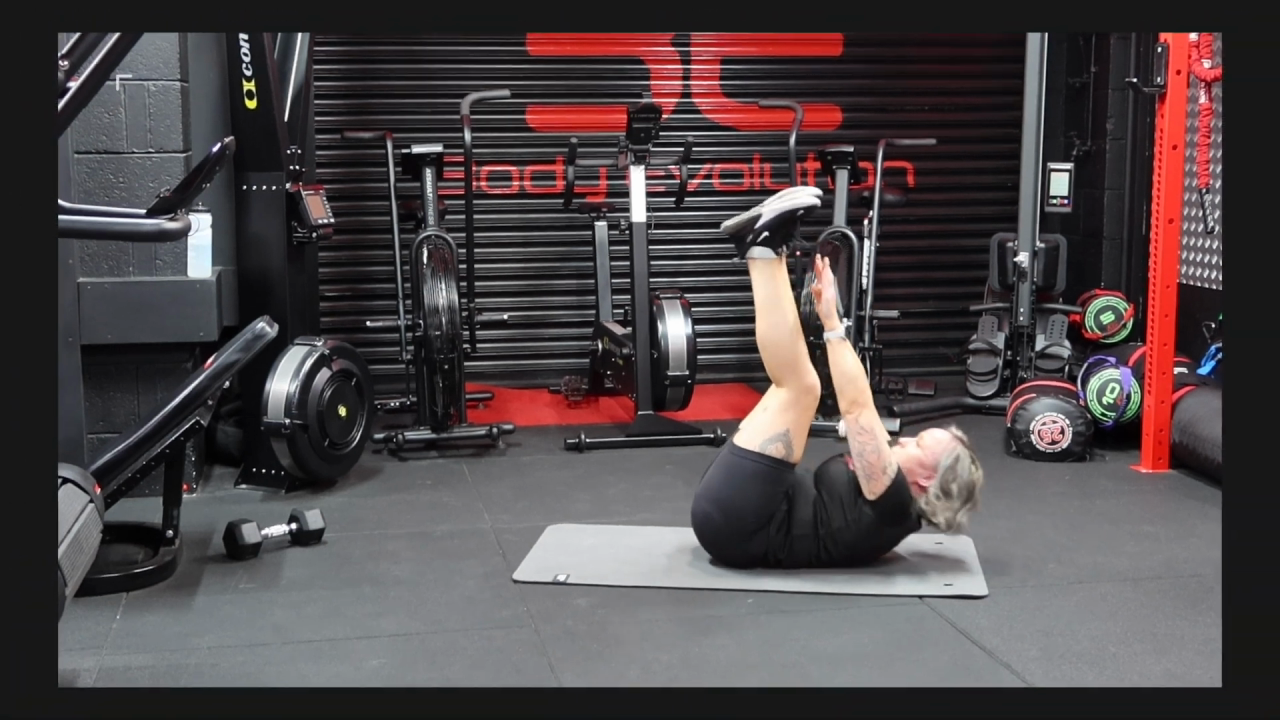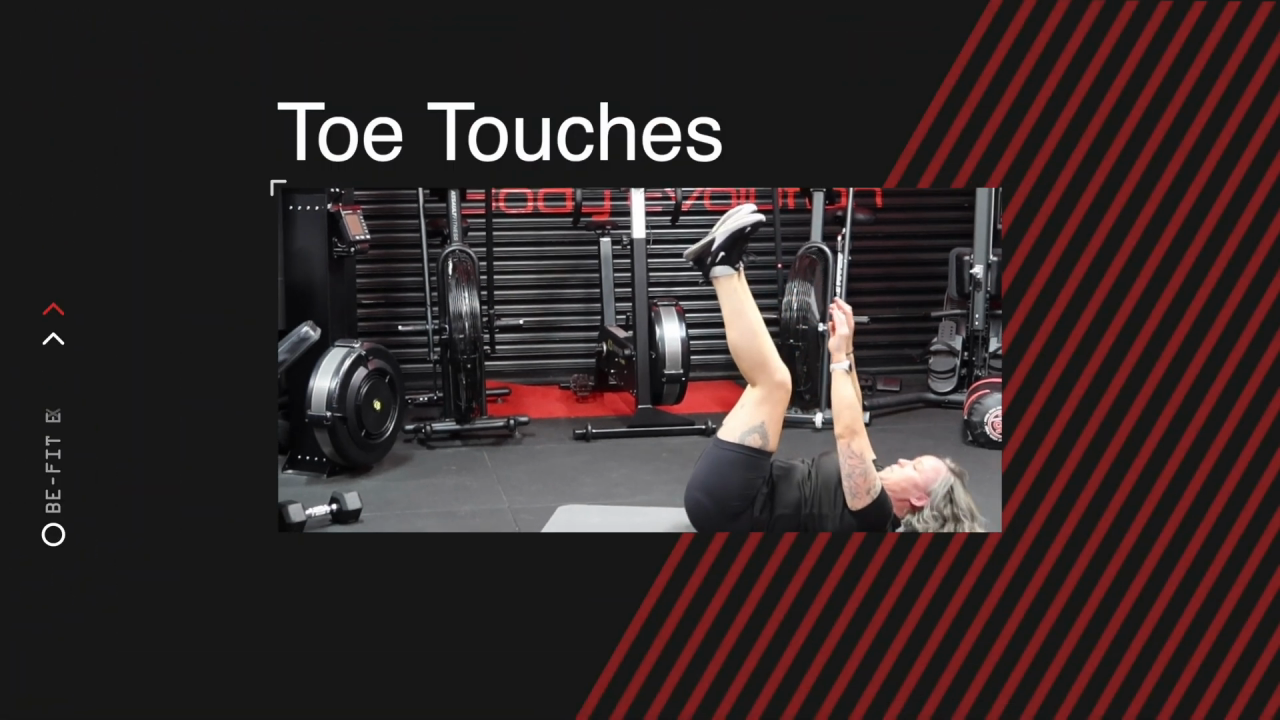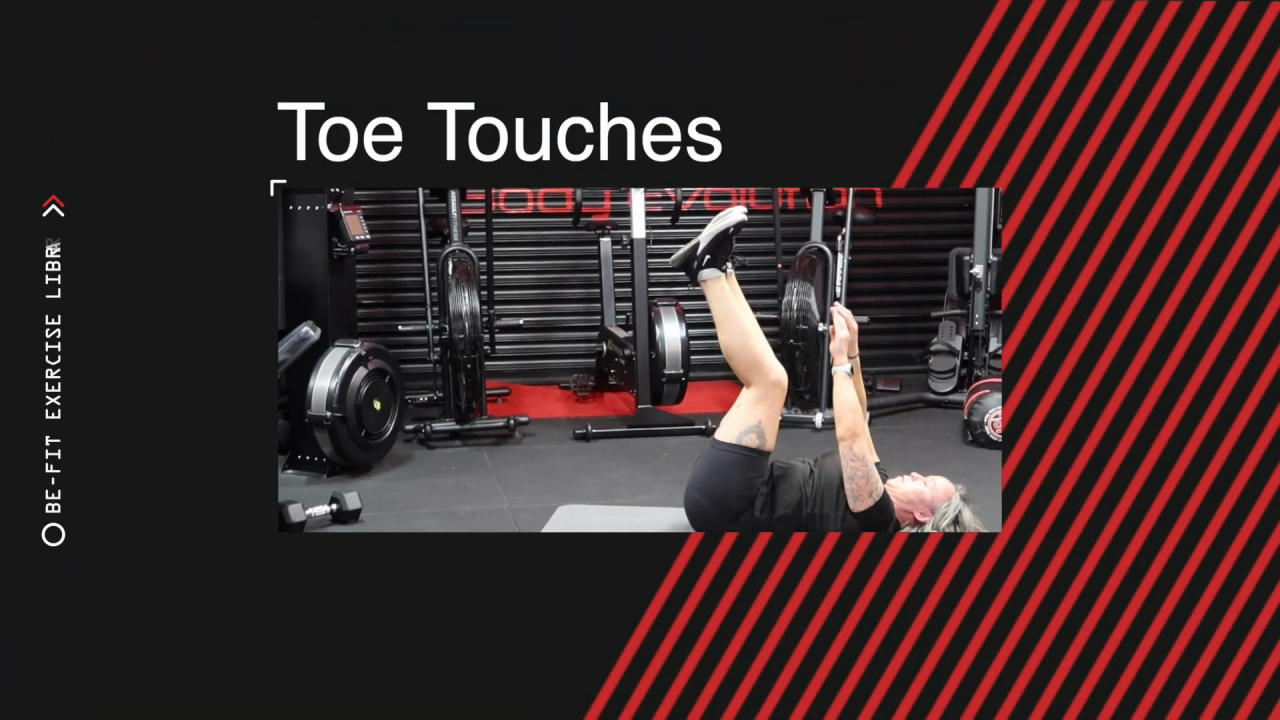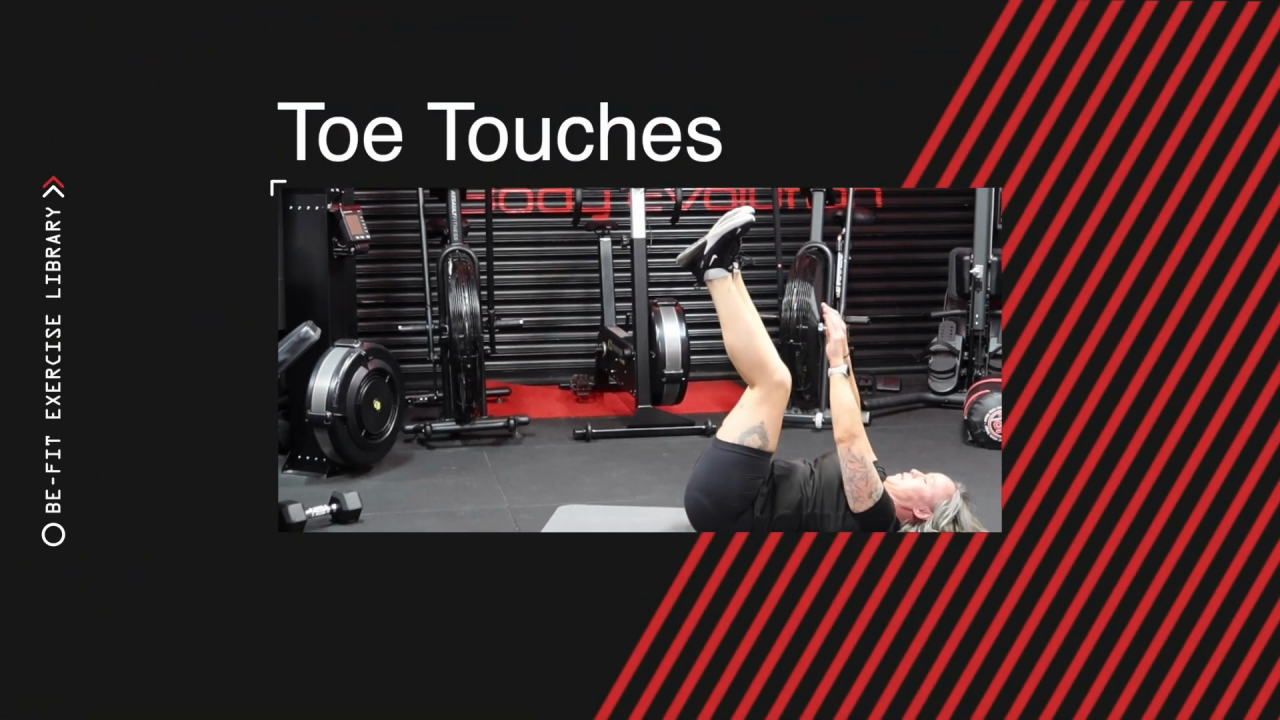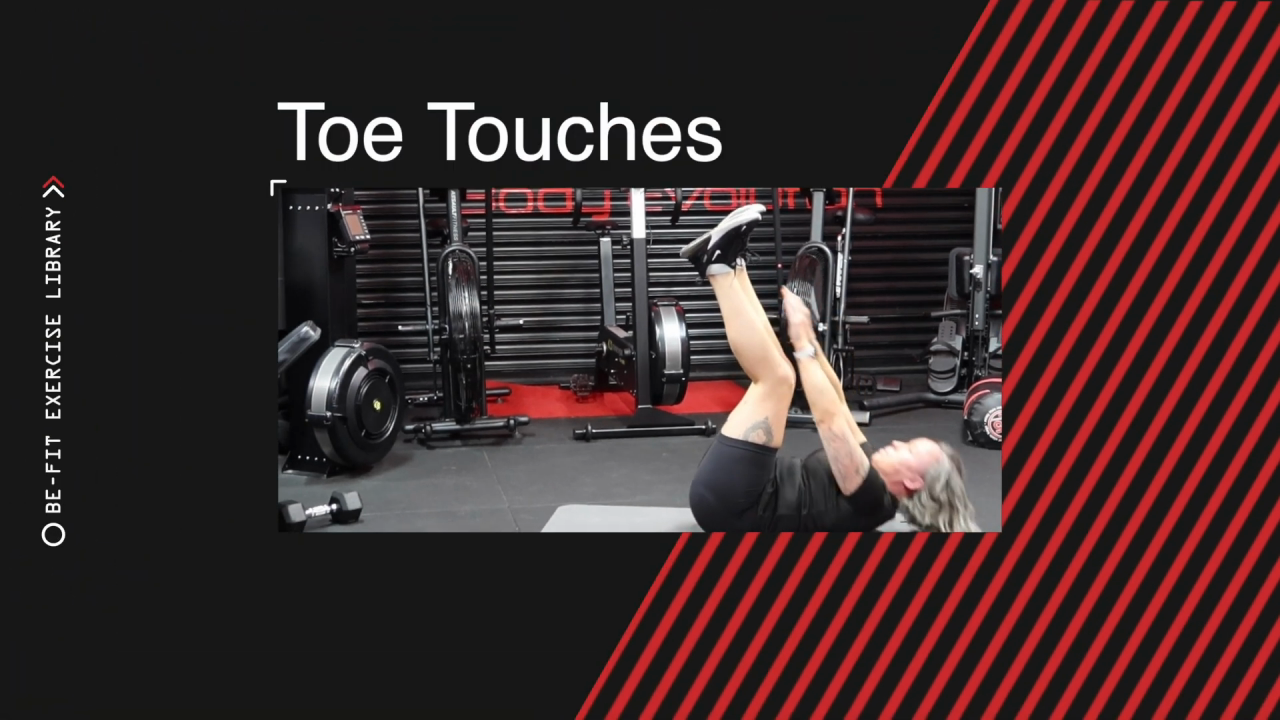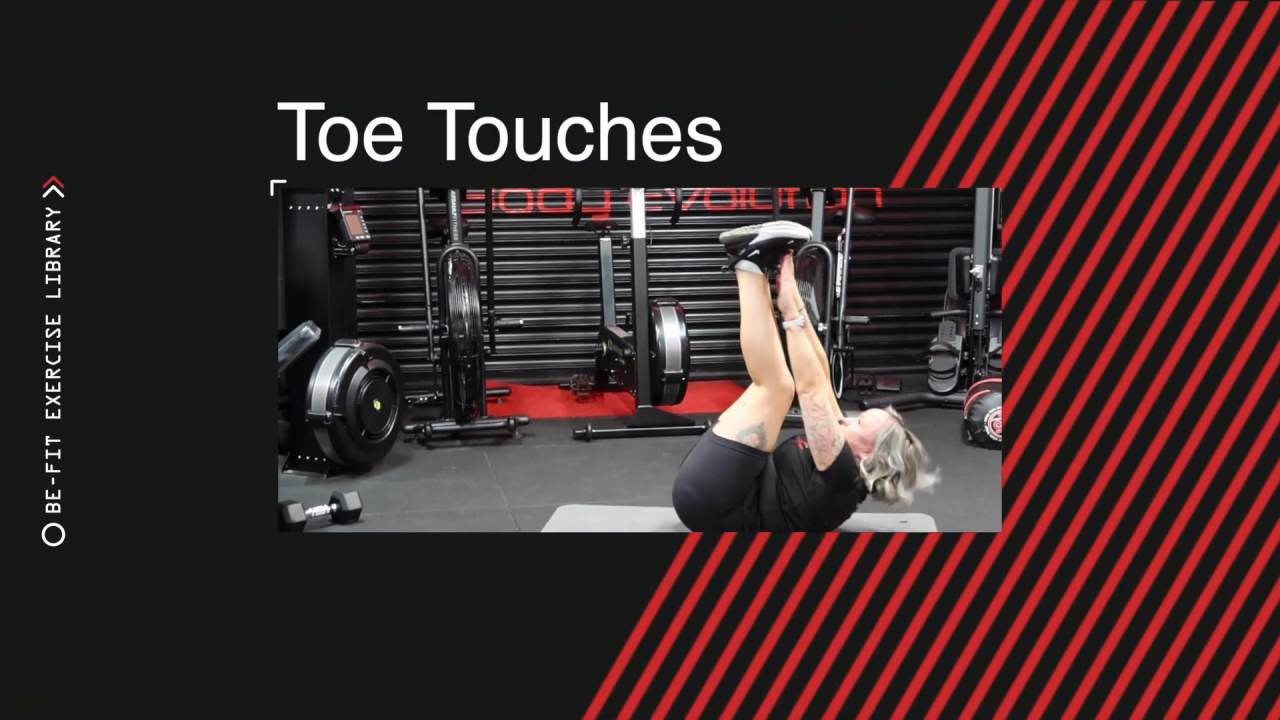
dt=0.3s
person 1, frame 1
left shoulder: (895, 506)
right shoulder: (894, 486)
left elbow: (857, 410)
right elbow: (859, 404)
left wrist: (834, 326)
right wrist: (832, 321)
left hip: (732, 524)
right hip: (735, 518)
left knee: (800, 385)
right knee: (799, 382)
person 1, frame 2
left shoulder: (875, 514)
right shoulder: (878, 487)
left elbow: (848, 433)
right elbow: (854, 424)
left wrist: (839, 358)
right wrist: (845, 351)
left hip: (720, 505)
right hip: (725, 500)
left knee: (772, 381)
right knee: (772, 381)
left ankle: (723, 268)
right ankle: (726, 266)
person 1, frame 3
left shoulder: (877, 517)
right shoulder: (877, 484)
left elbow: (850, 435)
right elbow: (858, 426)
left wrist: (841, 362)
right wrist: (851, 353)
left hip: (723, 506)
right hip: (727, 501)
left knee: (768, 379)
right knee: (767, 378)
left ankle: (710, 270)
right ankle: (715, 269)
person 1, frame 4
left shoulder: (877, 515)
right shoulder: (878, 487)
left elbow: (848, 436)
right elbow: (854, 427)
left wrist: (838, 363)
right wrist: (843, 355)
left hip: (723, 506)
right hip: (727, 498)
left knee: (772, 381)
right knee: (772, 379)
left ankle: (718, 271)
right ankle: (723, 270)
person 1, frame 5
left shoulder: (871, 495)
right shoulder: (875, 473)
left elbow: (829, 416)
right elbow: (836, 400)
left wrist: (802, 344)
right wrist: (807, 337)
left hip: (723, 501)
right hip: (728, 493)
left knee: (777, 377)
right knee: (776, 375)
left ankle: (718, 265)
right ankle: (724, 260)
person 1, frame 6
left shoulder: (844, 477)
right shoulder: (838, 443)
left elbow: (811, 388)
right elbow: (818, 372)
left wrist: (791, 316)
right wrist: (796, 307)
left hip: (707, 501)
right hip: (712, 496)
left knee: (774, 386)
right knee: (776, 381)
left ankle: (752, 264)
right ankle: (751, 265)
